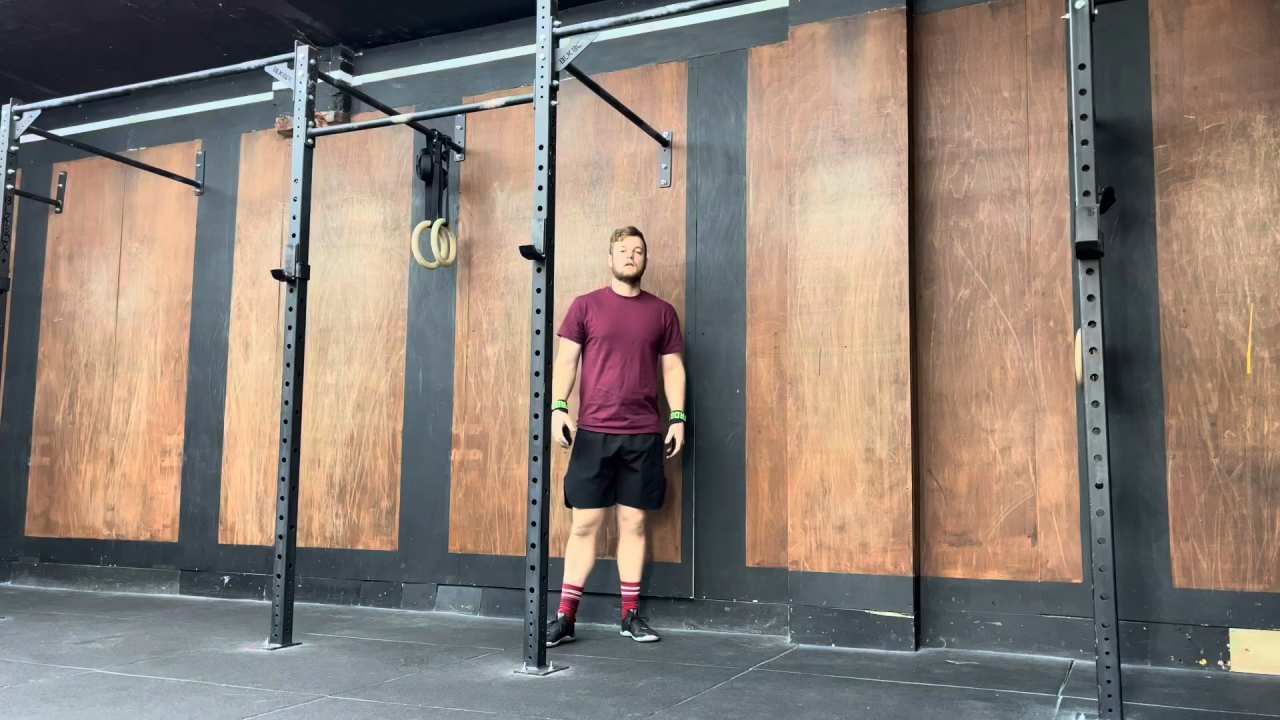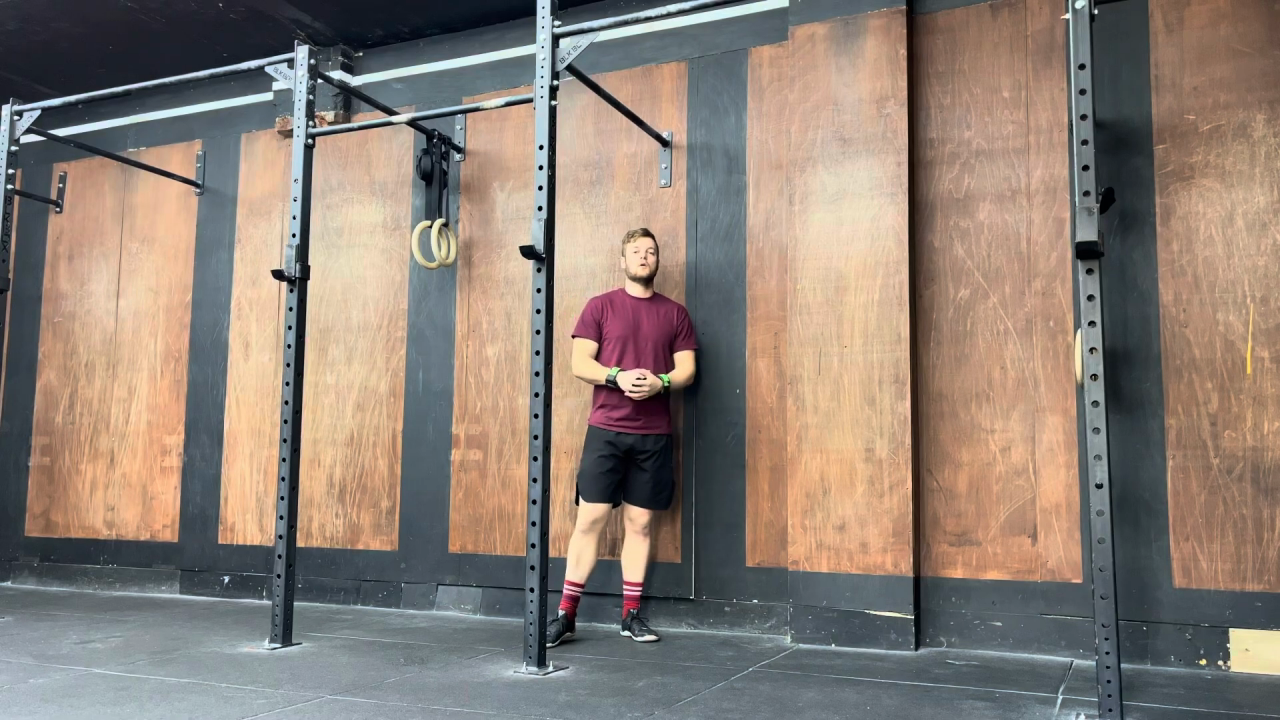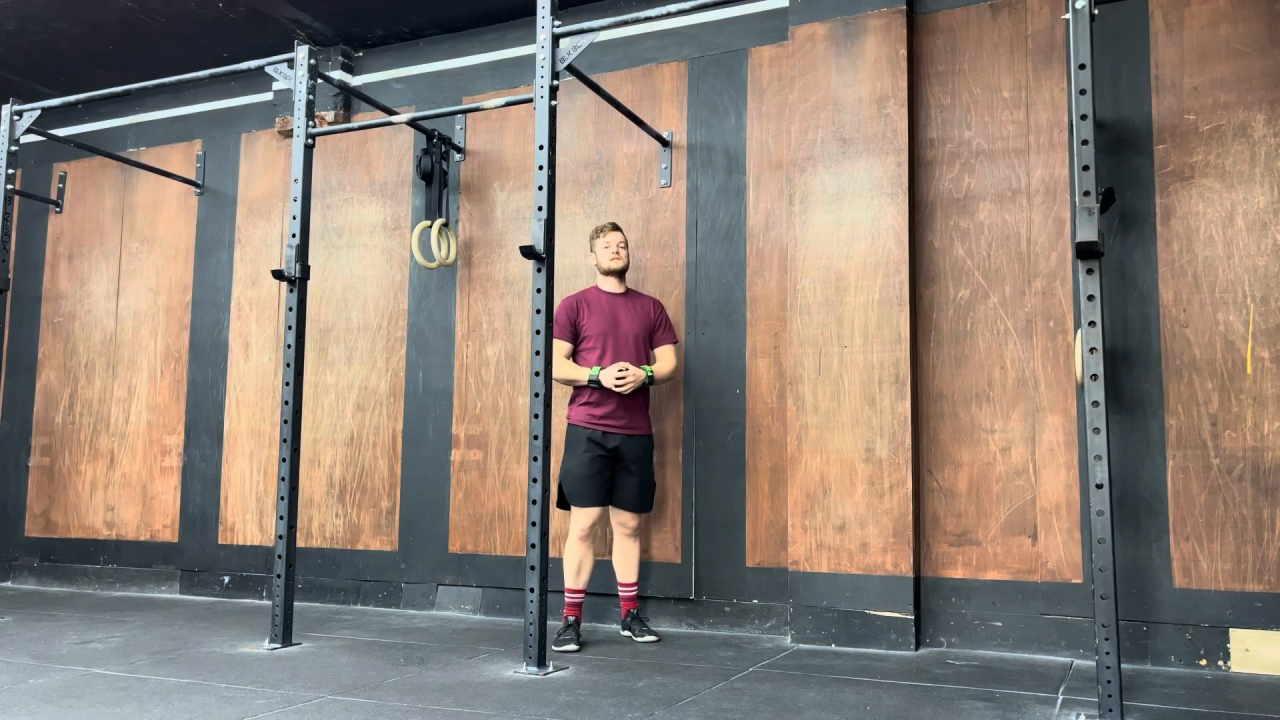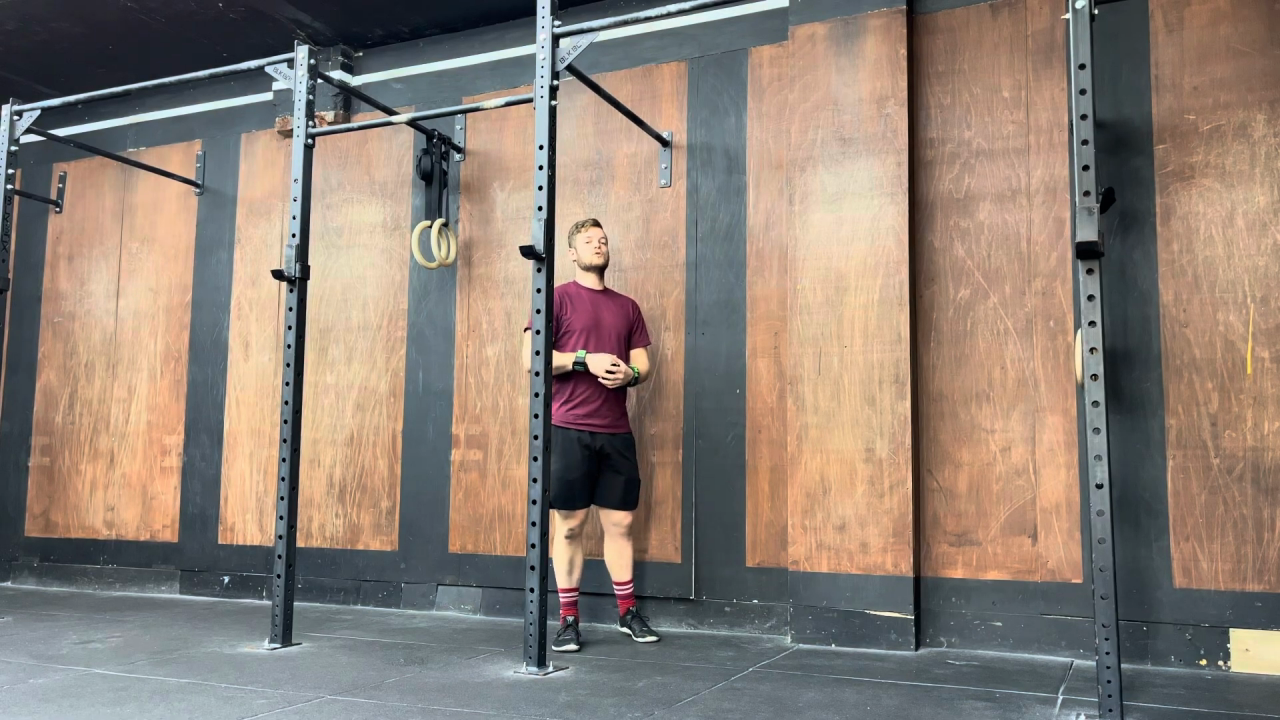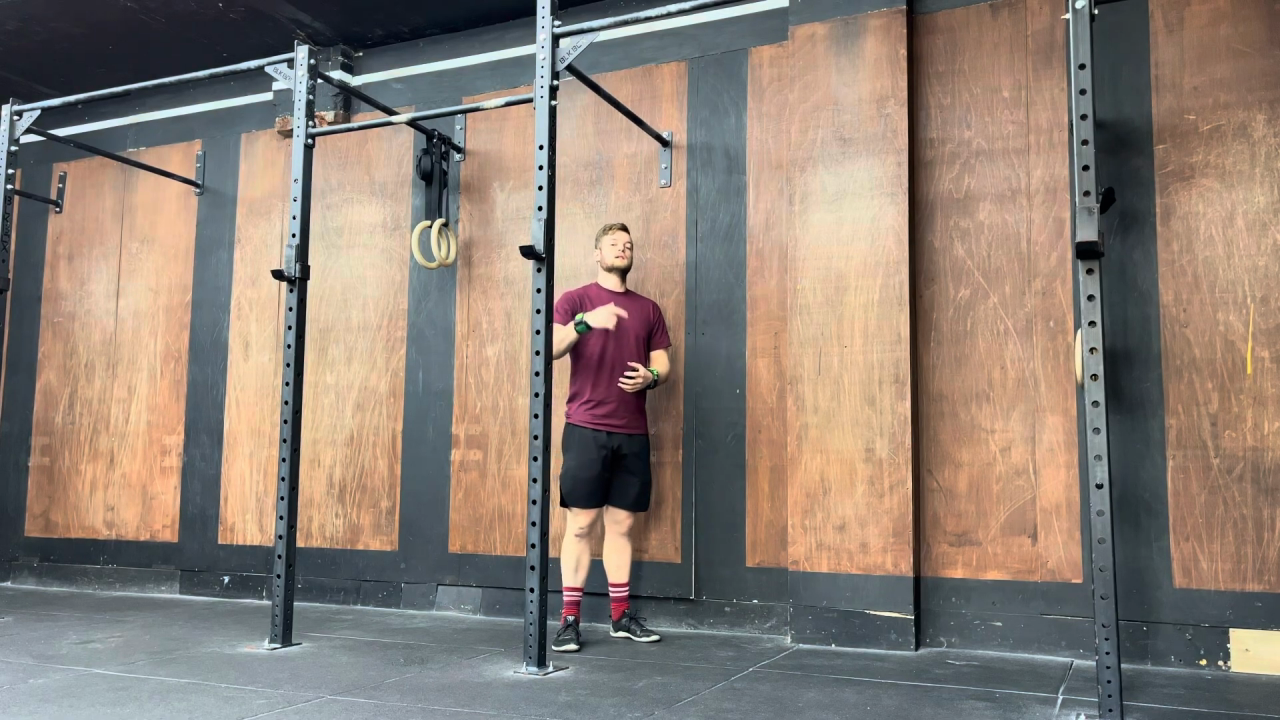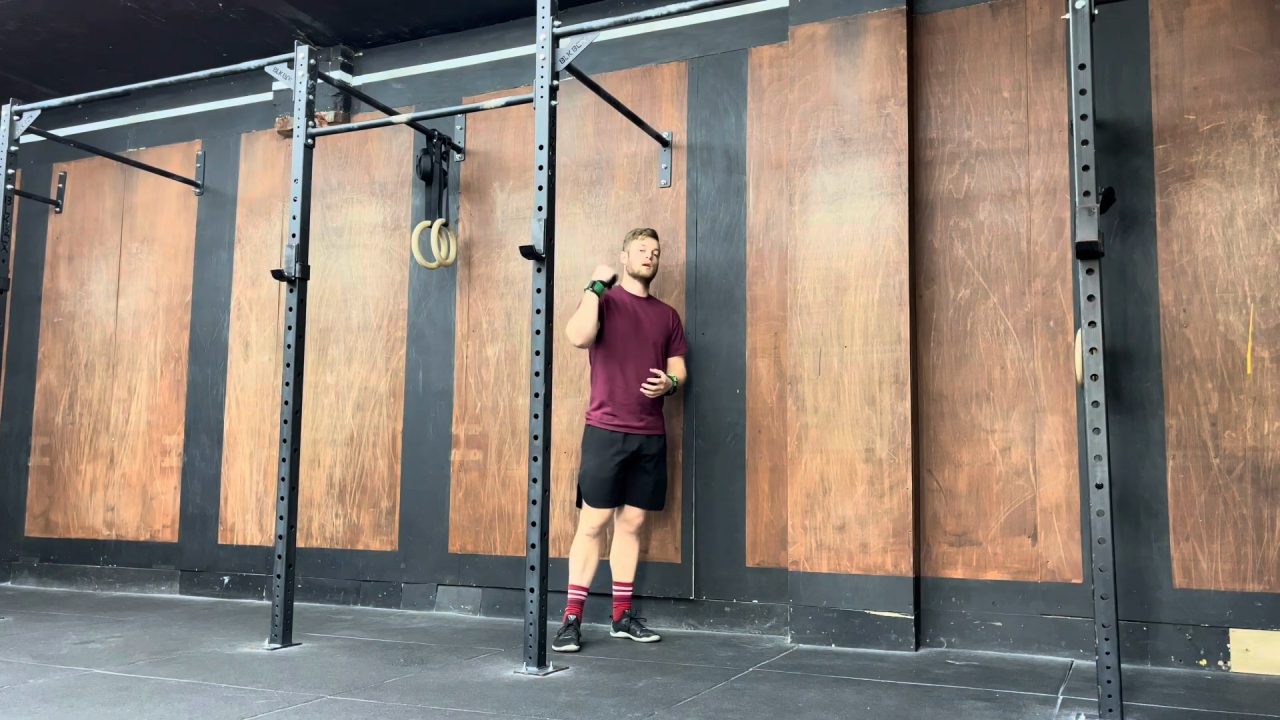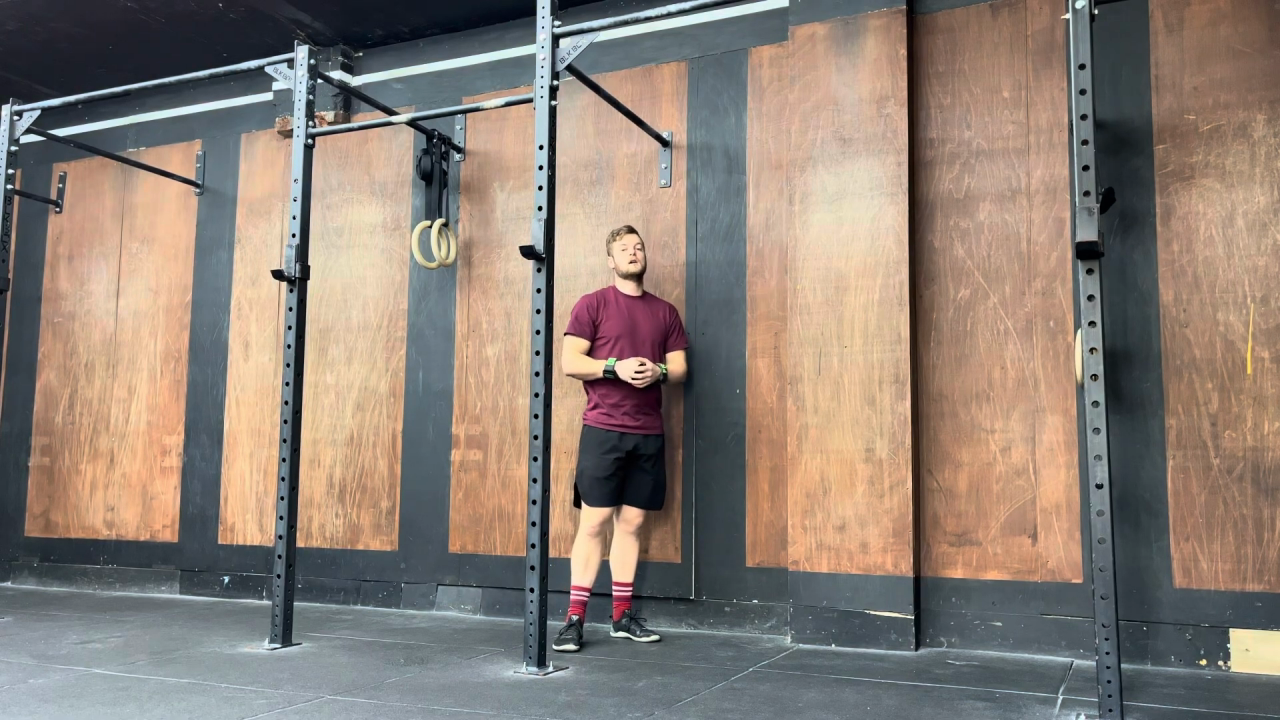
dt=0.7s
person 1, frame 1
left shoulder: (662, 311)
right shoulder: (585, 305)
left elbow: (673, 368)
right elbow: (566, 360)
left wrist: (678, 417)
right wrist: (559, 406)
left hip: (644, 434)
right hip: (593, 432)
left knee: (634, 524)
right knee: (585, 524)
left ankle: (631, 614)
right ankle: (565, 615)
person 1, frame 2
left shoulder: (675, 312)
right shoulder: (600, 306)
left elbow: (687, 368)
right elbow: (580, 362)
left wrist: (661, 382)
right wrist: (617, 376)
left hip: (654, 434)
right hip: (607, 429)
left knee: (640, 523)
right knee: (590, 518)
left ankle: (631, 614)
right ankle: (565, 613)
person 1, frame 3
left shoulder: (650, 307)
right shoulder: (575, 305)
left elbow: (669, 362)
right elbow: (555, 364)
left wrist: (644, 374)
right wrist: (597, 375)
left hip: (635, 433)
right hip: (587, 430)
left knee: (628, 525)
right knee: (583, 524)
left ankle: (630, 614)
right ankle: (571, 619)
person 1, frame 4
left shoulder: (627, 306)
right shoulder: (557, 298)
left elbow: (643, 363)
right elbow: (532, 357)
left wrist: (629, 373)
right wrist: (585, 360)
left hip: (616, 431)
right hip: (569, 429)
left knee: (620, 523)
right knee: (570, 524)
left ankle: (627, 611)
right ankle: (568, 619)
person 1, frame 5
left shoulder: (648, 308)
right shoulder: (576, 300)
left elbow: (664, 364)
right elbow: (550, 347)
left wrist: (650, 376)
right wrist: (586, 322)
left hip: (633, 433)
right hip: (587, 429)
left knee: (621, 524)
right knee: (581, 524)
left ankle: (621, 615)
right ankle: (569, 619)
person 1, frame 6
left shoulder: (667, 314)
right shoulder: (603, 298)
left elbow: (679, 369)
right elbow: (578, 337)
left wrist: (670, 384)
right wrist: (596, 286)
left hip: (650, 435)
right hip: (606, 429)
left knee: (631, 523)
right knee: (593, 522)
left ankle: (622, 615)
right ankle: (572, 618)
person 1, frame 7
left shoulder: (665, 311)
right shoulder: (592, 304)
left elbow: (680, 368)
right elbow: (569, 363)
left wrist: (658, 372)
right wrist: (614, 367)
left hip: (648, 434)
right hip: (603, 430)
left knee: (630, 524)
right knee: (594, 522)
left ankle: (622, 615)
right ankle: (574, 618)
